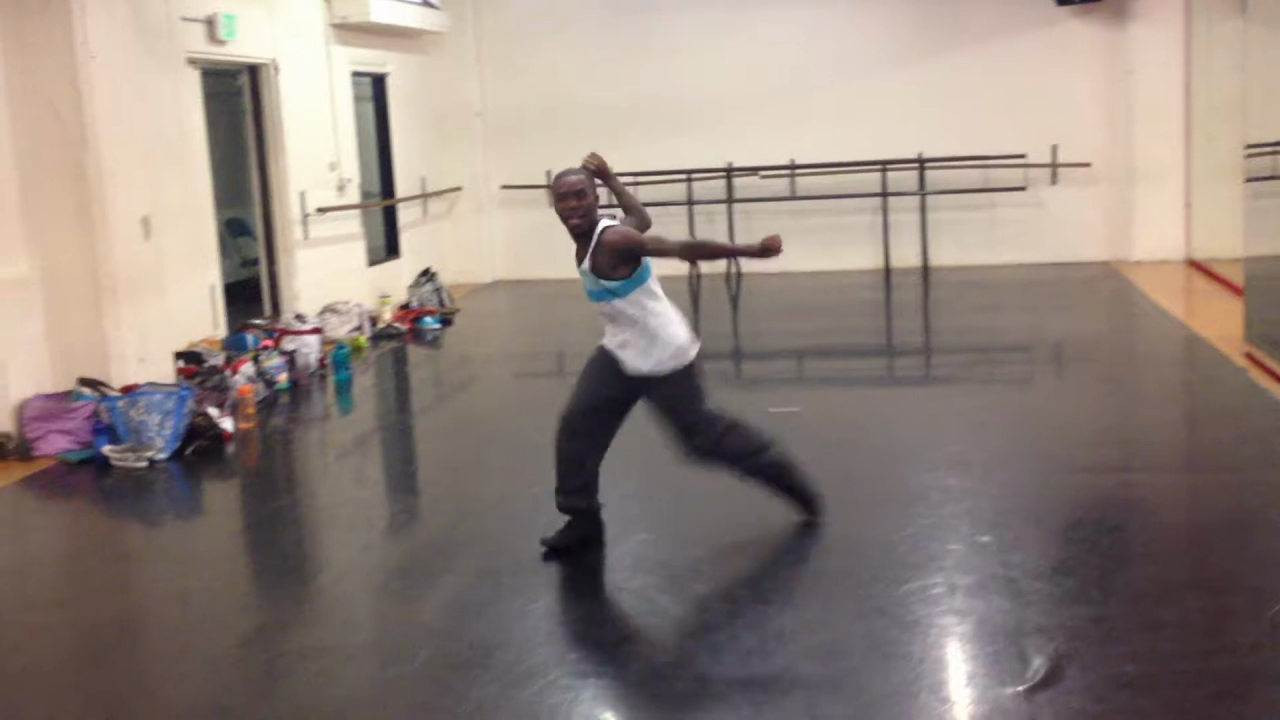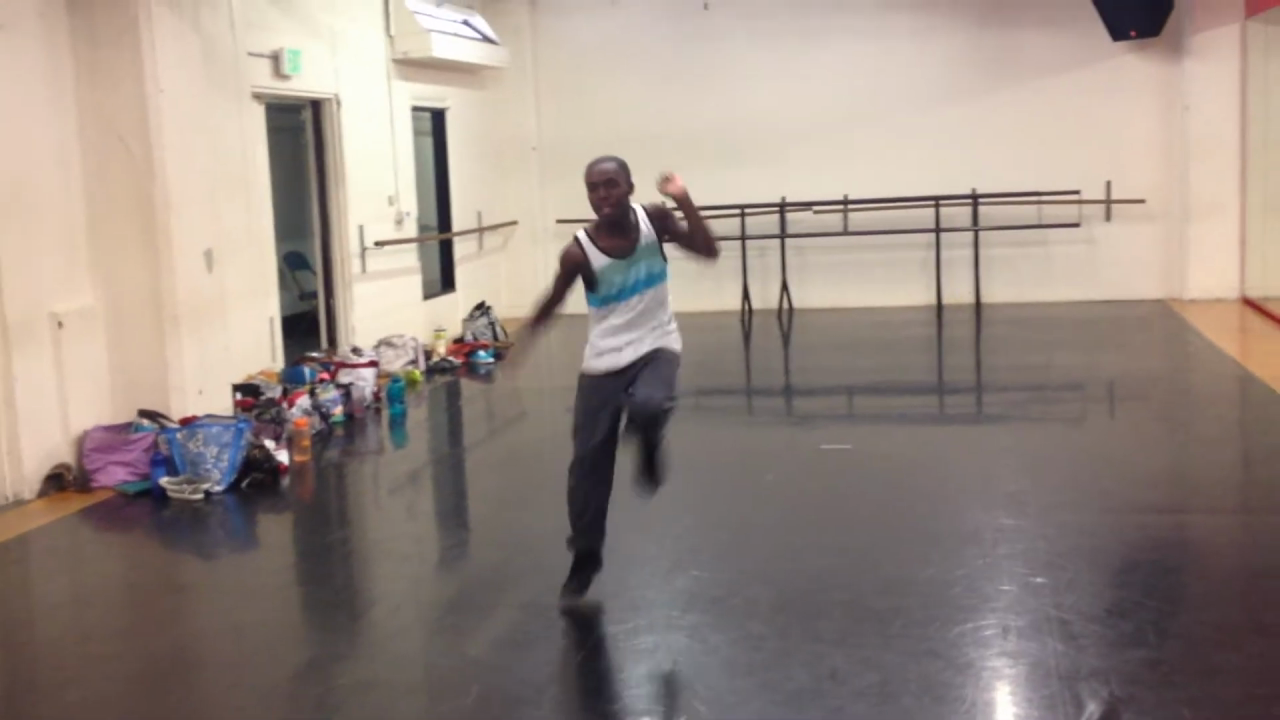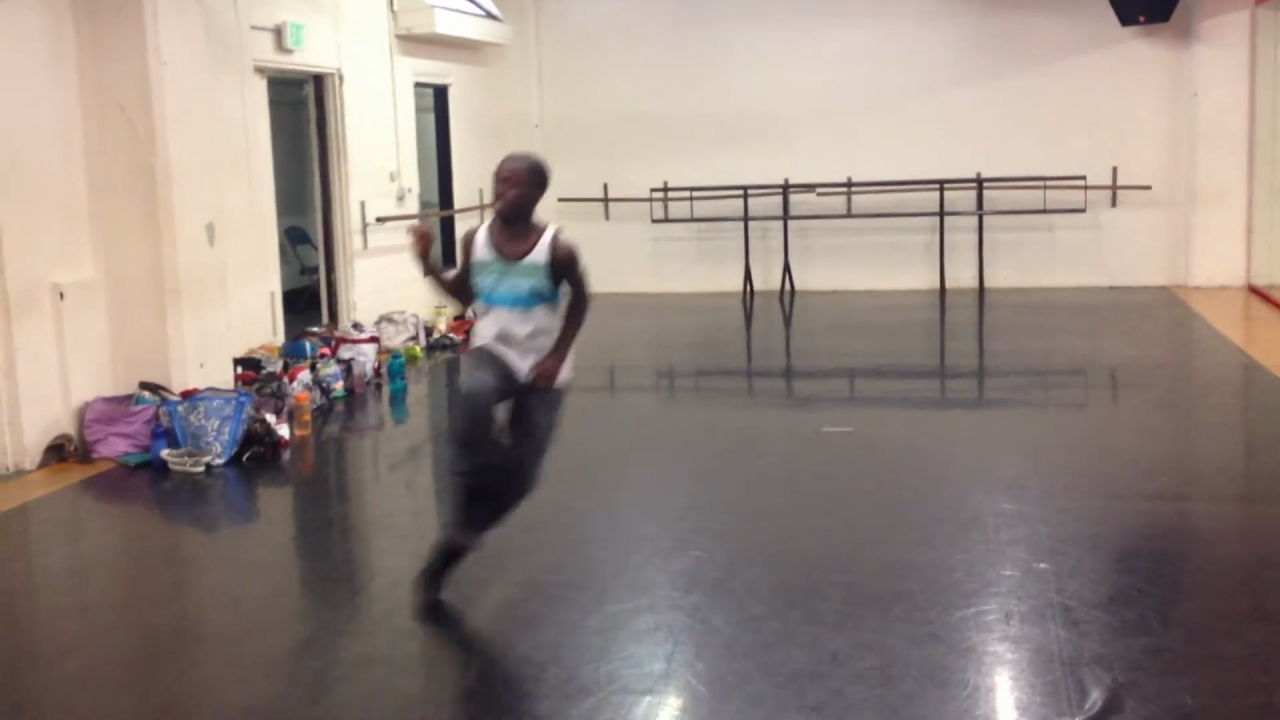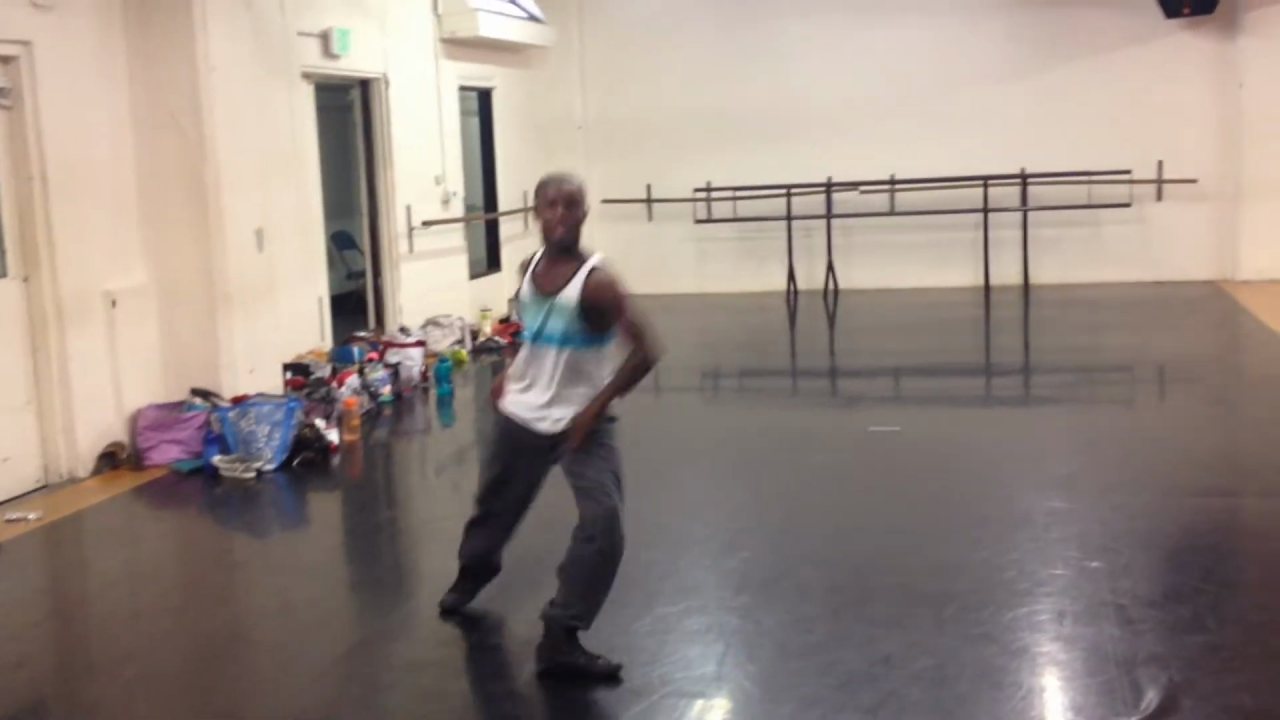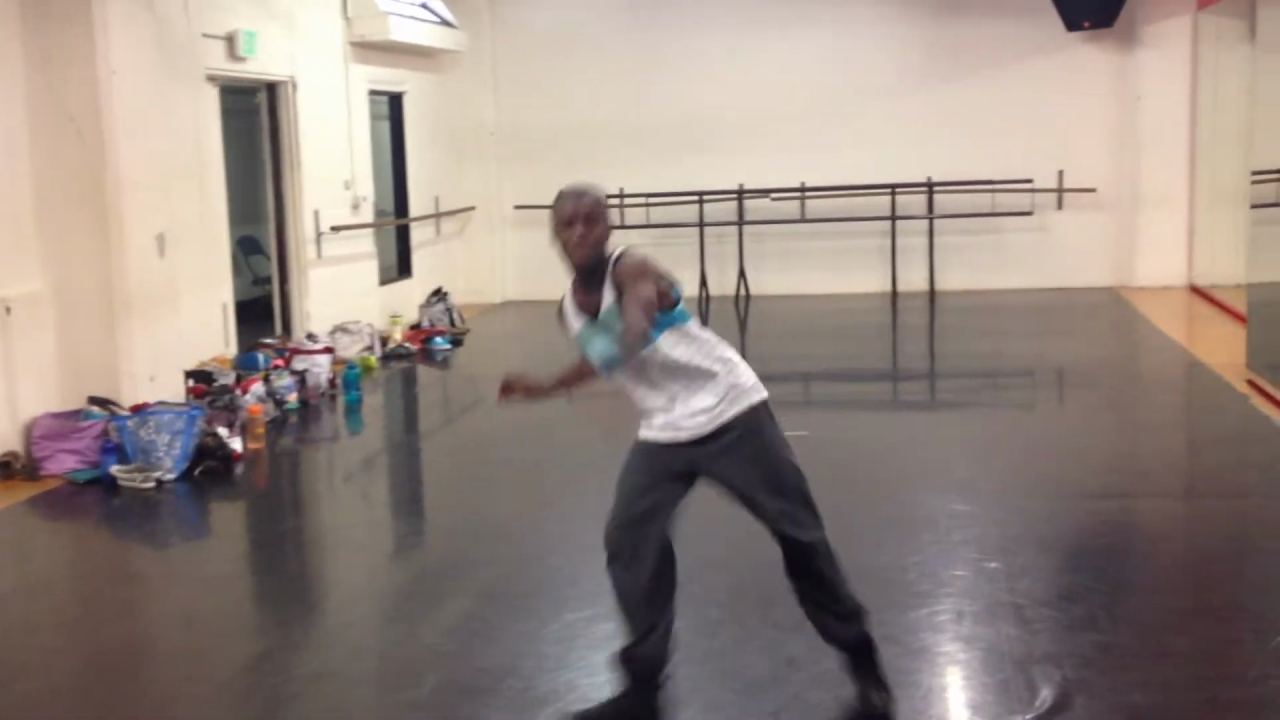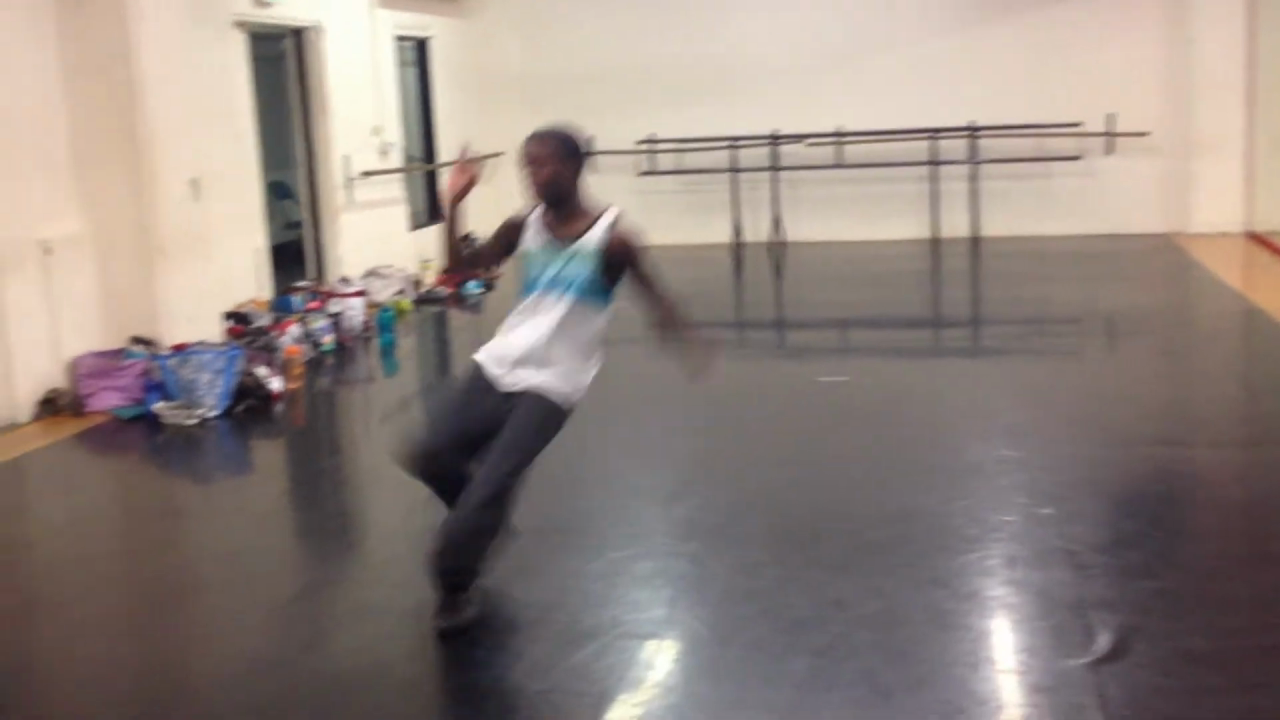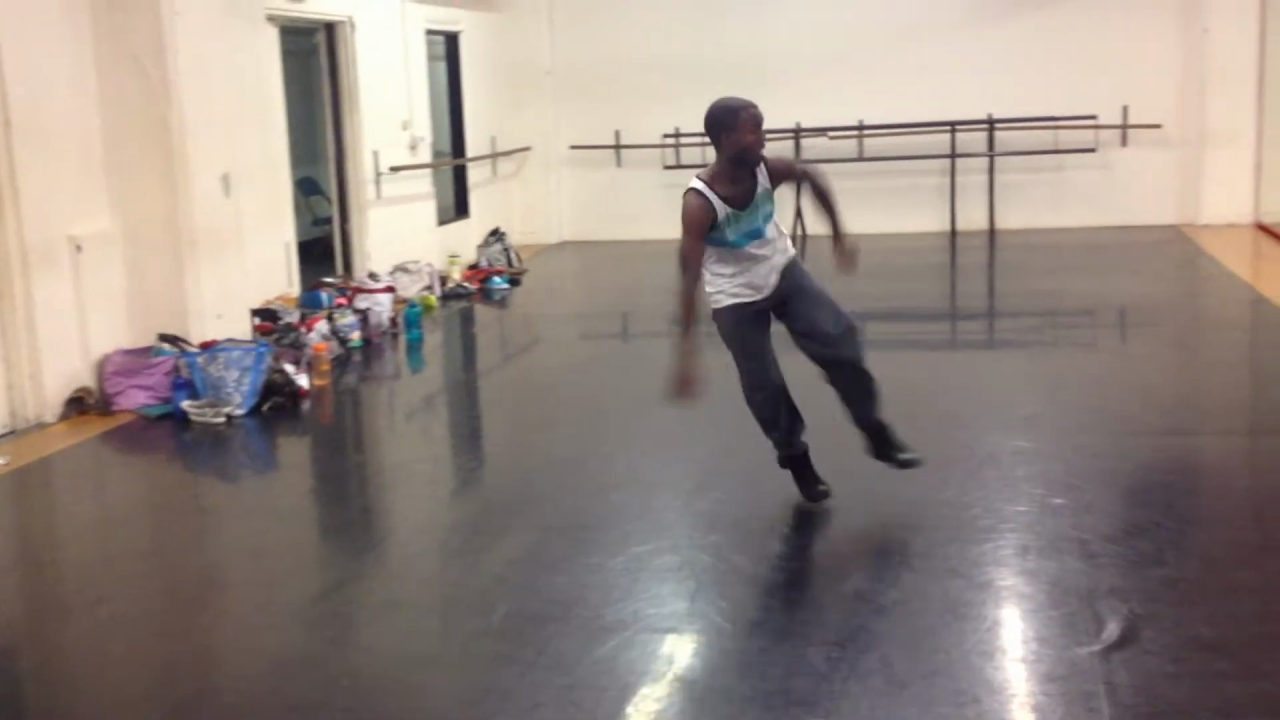
dt=0.7s
person 1, frame 1
left shoulder: (612, 240)
right shoulder: (588, 237)
left elbow: (685, 249)
right elbow: (642, 222)
left wrist: (753, 251)
right wrist: (611, 179)
left hip: (664, 355)
right hip: (621, 350)
left knee: (707, 438)
right knee: (576, 426)
left ankle: (788, 479)
right ankle: (583, 520)
person 1, frame 2
left shoulder: (652, 220)
right shoulder: (579, 249)
left elbow: (707, 250)
right elbow: (554, 299)
left wrist: (685, 204)
right wrist: (524, 340)
left hip: (656, 348)
right hip: (603, 362)
left knee: (649, 407)
right knee: (588, 458)
left ankle: (649, 457)
right ankle: (584, 559)
person 1, frame 3
left shoulder: (557, 249)
right shoulder: (474, 240)
left elbow: (580, 298)
right elbow: (463, 292)
left wrist: (558, 355)
right wrist: (428, 265)
left hip: (541, 369)
right hip: (491, 355)
left knee: (520, 472)
right knee: (472, 401)
left ankle: (455, 543)
right ankle: (462, 520)
person 1, frame 4
left shoulder: (598, 283)
right shoulder: (529, 270)
left elbow: (644, 354)
left wrist: (595, 409)
right wrist: (503, 381)
left hip: (582, 418)
right hip: (522, 414)
left knee: (603, 521)
right knee: (495, 507)
left ankle: (560, 637)
right ankle: (475, 571)
person 1, frame 5
left shoulder: (631, 269)
right shoulder: (568, 309)
left elbow: (641, 317)
left wrist: (632, 344)
right wrist: (544, 387)
left hip: (730, 412)
right hip: (666, 431)
left knee: (799, 533)
right knee: (628, 538)
left ankle: (856, 650)
person 1, frame 6
left shoulder: (611, 238)
right shoulder: (523, 226)
left elbow: (655, 301)
right elbow: (460, 267)
left wrist: (687, 342)
right wrist: (455, 205)
left hip: (549, 384)
right hip: (499, 363)
left knee: (490, 488)
right knee: (431, 457)
left ankle: (455, 583)
person 1, frame 7
left shoulder: (769, 167)
right shoulder: (698, 202)
left elbow: (812, 178)
right elbow: (688, 278)
left wrist: (839, 235)
right wrist: (686, 353)
left hip: (780, 270)
right hip: (733, 294)
left knee: (837, 338)
right knee: (763, 385)
left ankle: (876, 433)
right ankle: (796, 460)
